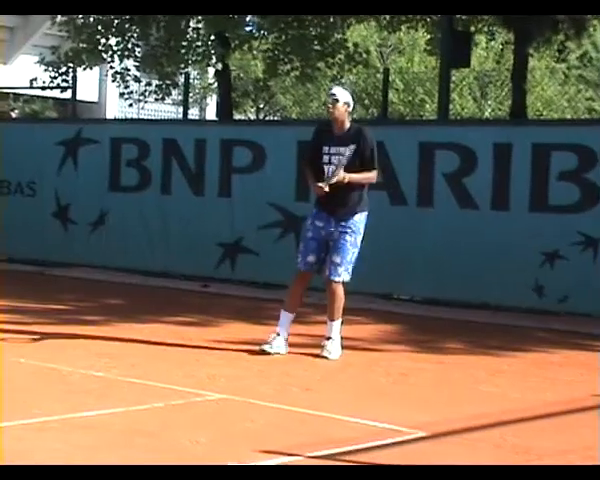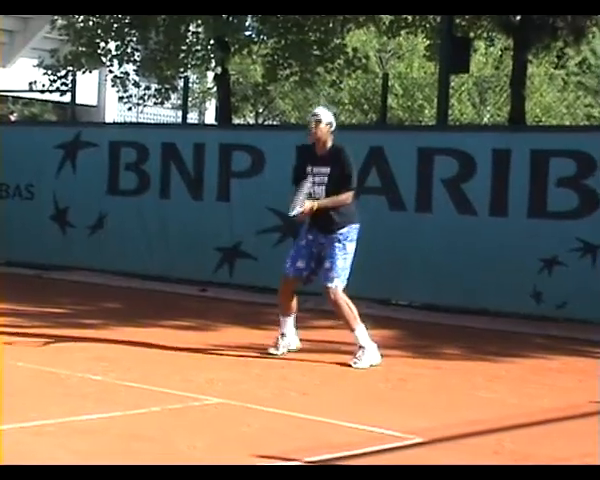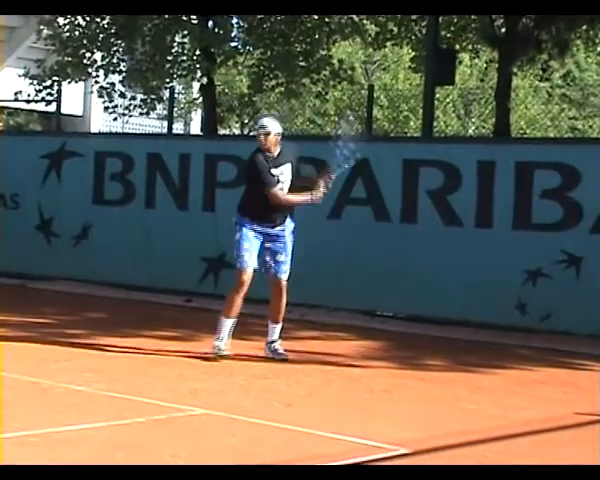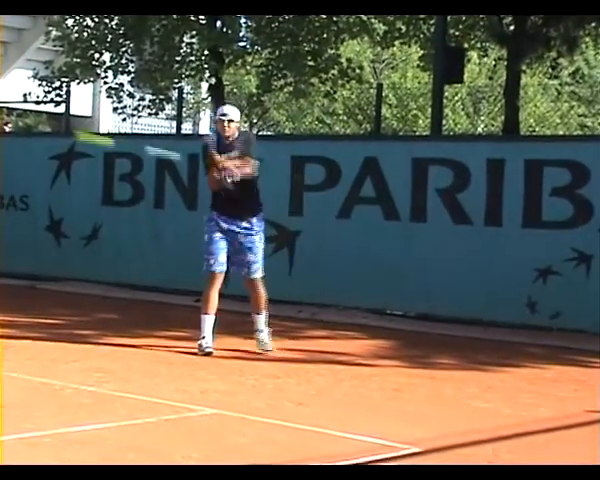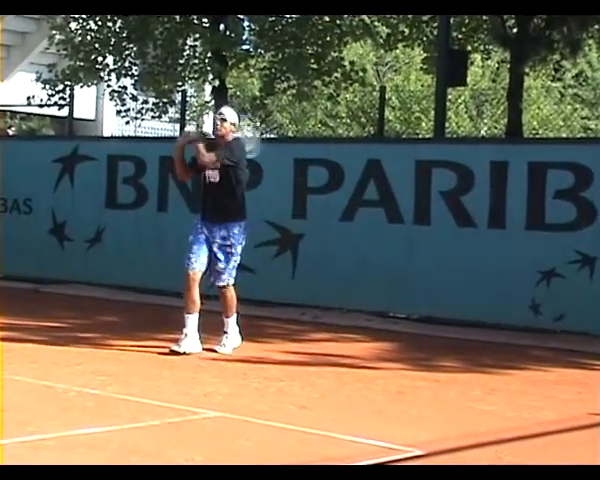
dt=0.5s
person 1, frame 1
left shoulder: (362, 136)
right shoulder: (320, 135)
left elbow: (372, 175)
right elbow: (309, 169)
left wrist: (347, 177)
right wrist: (316, 184)
left hip: (350, 216)
right hip: (321, 213)
left knee: (334, 280)
right knee: (302, 275)
left ankle: (333, 339)
right ankle: (280, 336)
person 1, frame 2
left shoulder: (341, 156)
right shoulder: (304, 154)
left elbow: (347, 196)
left wrist: (316, 205)
right wrist: (303, 206)
left hip: (341, 231)
right hip: (313, 230)
left knee: (334, 292)
right knee: (288, 281)
left ankle: (368, 347)
right ankle: (287, 336)
person 1, frame 3
left shoulder: (288, 155)
right shoulder: (257, 160)
right elbow: (277, 198)
left wrist: (316, 185)
right wrist: (311, 197)
left hip: (280, 227)
right hip: (251, 224)
left knee: (279, 284)
right knee: (244, 279)
left ankle: (273, 342)
right ankle: (222, 337)
person 1, frame 4
left shoulder: (249, 141)
right shoulder: (212, 147)
left elbow: (251, 169)
right elbow: (214, 184)
left wrist: (227, 163)
right wrist: (217, 169)
left hip: (250, 220)
right hip: (220, 219)
left knee: (254, 278)
right knee: (215, 277)
left ankle: (262, 330)
right ankle: (206, 338)
person 1, frame 5
left shoulder: (236, 146)
right shoulder: (206, 148)
left elbow: (207, 160)
right elbow: (184, 175)
left wrist: (197, 142)
right wrist: (180, 148)
left hip: (231, 224)
right hip: (205, 222)
left knee: (223, 283)
right knee: (192, 275)
left ankle: (231, 333)
right ankle: (190, 337)
